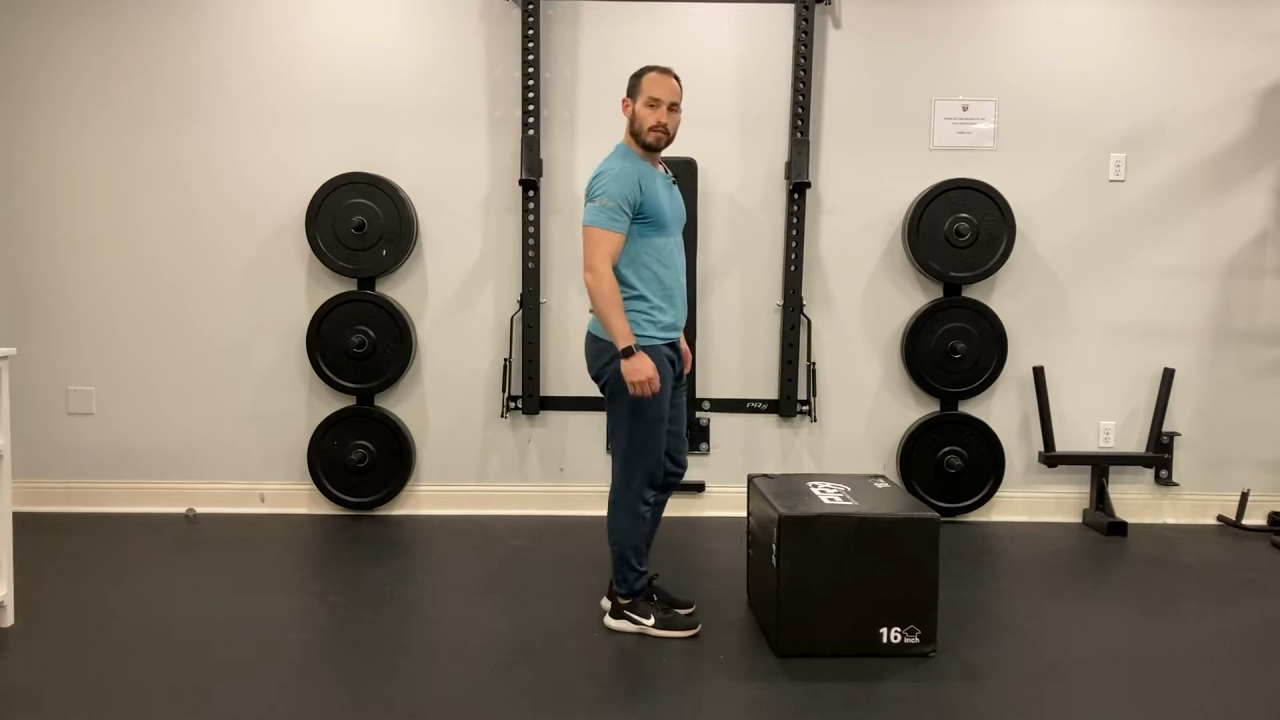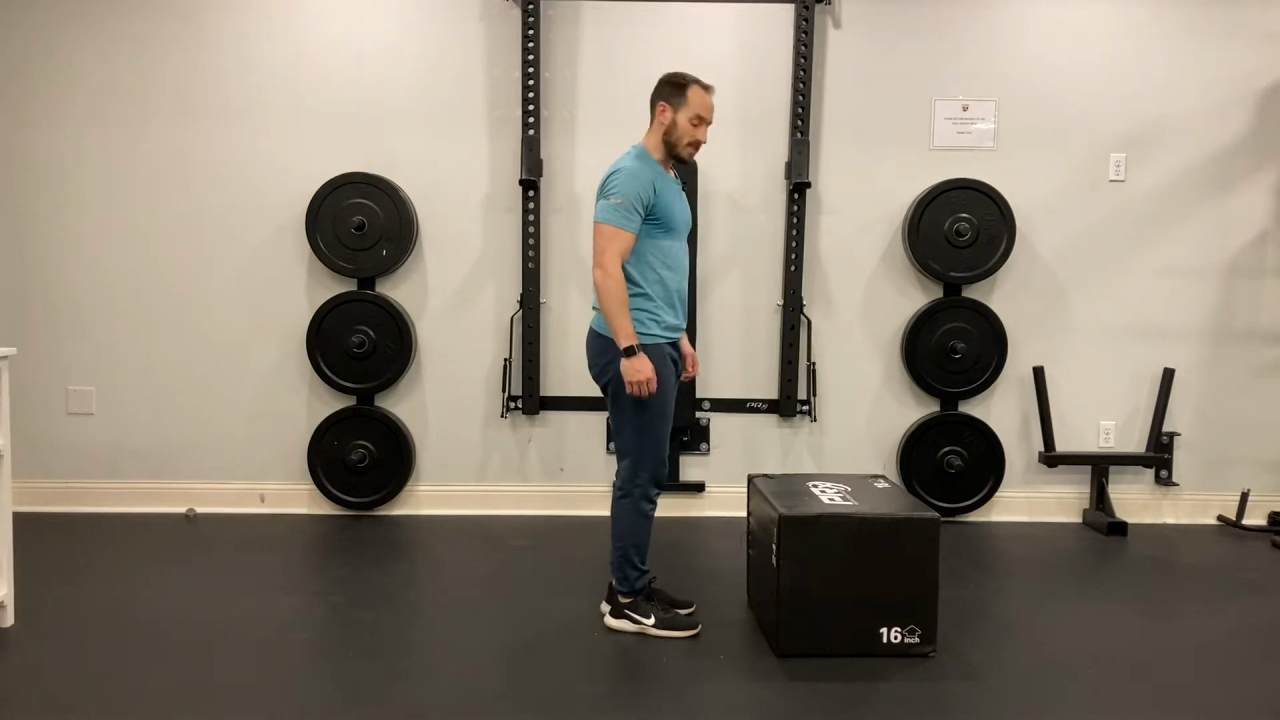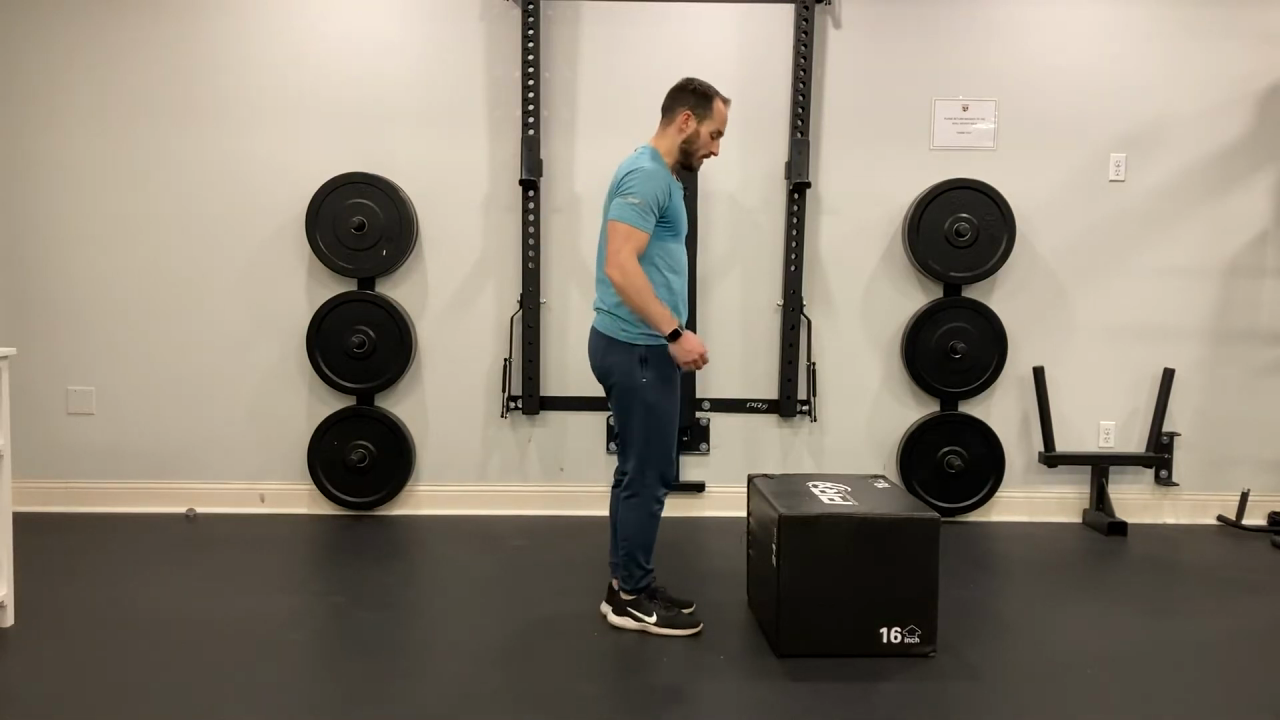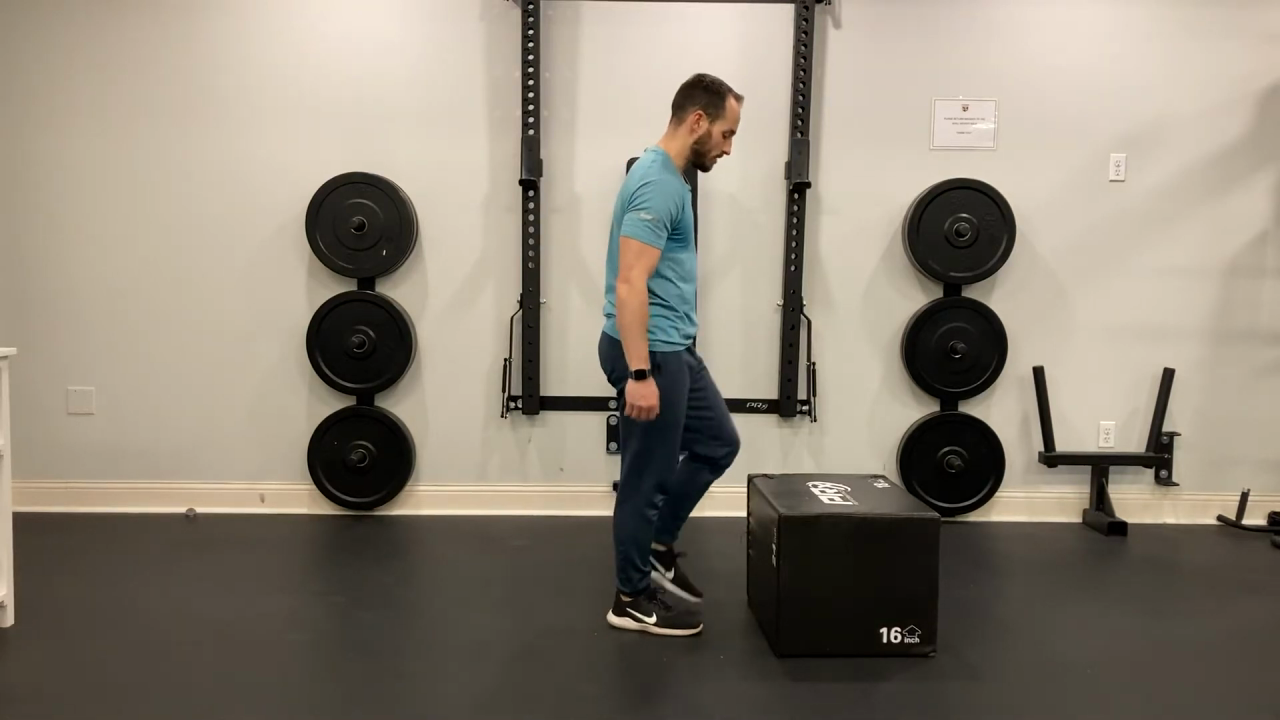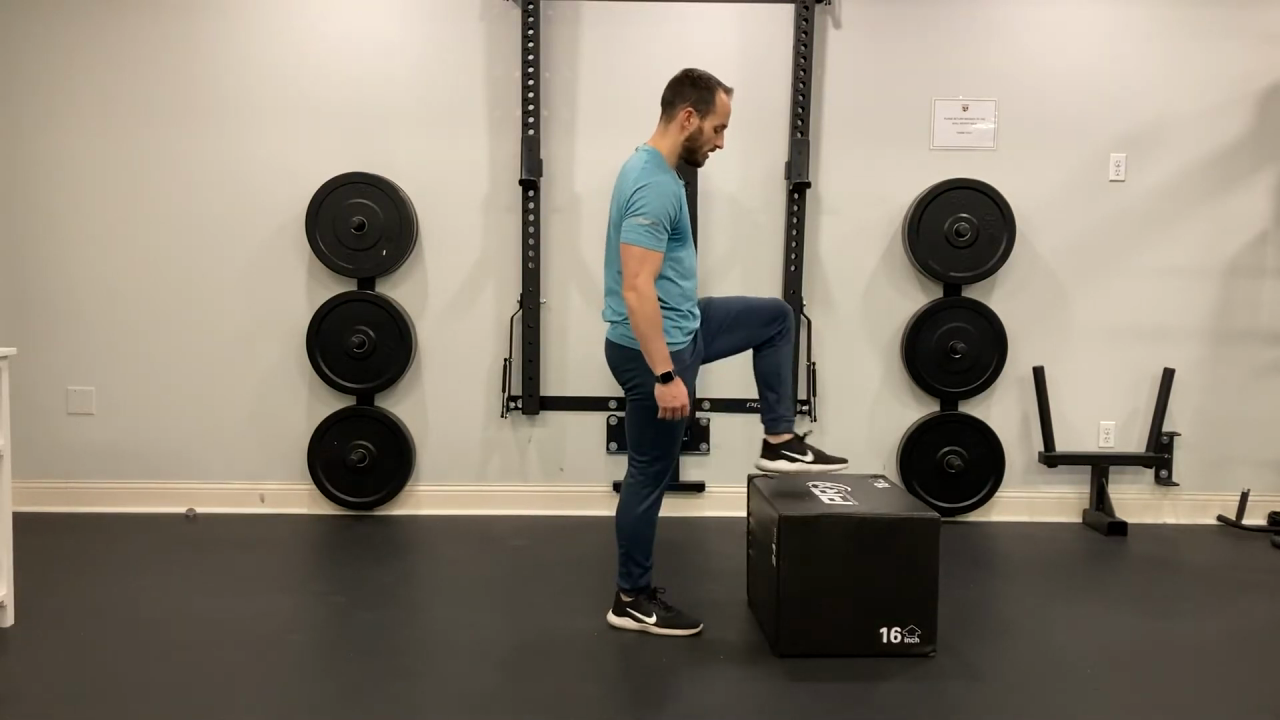
dt=0.7s
person 1, frame 1
left shoulder: (662, 177)
right shoulder: (618, 176)
right elbow: (598, 271)
left wrist: (674, 336)
right wrist: (629, 351)
left hip: (660, 348)
right hip: (635, 352)
left knee: (667, 468)
right knee: (639, 476)
left ankle: (631, 580)
right ankle: (627, 600)
person 1, frame 2
left shoulder: (667, 179)
right shoulder: (632, 176)
right elbow: (607, 269)
left wrist: (678, 337)
right wrist: (631, 350)
left hip: (656, 344)
right hip: (635, 347)
left knee: (645, 470)
right knee: (643, 473)
left ankle: (629, 585)
right ankle: (629, 600)
person 1, frame 3
left shoulder: (656, 175)
right shoulder: (647, 175)
right elbow: (621, 265)
right wrist: (675, 333)
left hip: (634, 343)
right hip: (637, 346)
left knee: (639, 470)
right knee: (650, 473)
left ankle: (625, 584)
right ankle: (632, 595)
person 1, frame 4
left shoulder: (664, 176)
right shoulder: (657, 185)
right elbow: (630, 285)
right wrist: (639, 374)
left hip: (670, 348)
right hip: (652, 354)
left knee: (717, 445)
right knee: (647, 479)
left ankle: (657, 548)
right ankle: (632, 599)
person 1, frame 5
left shoulder: (650, 168)
right shoulder: (653, 185)
right elbow: (636, 291)
right wrist: (666, 375)
left hip: (678, 326)
right hip: (653, 347)
left knee: (776, 317)
right knee: (649, 474)
left ankle: (778, 441)
right ankle: (632, 600)
